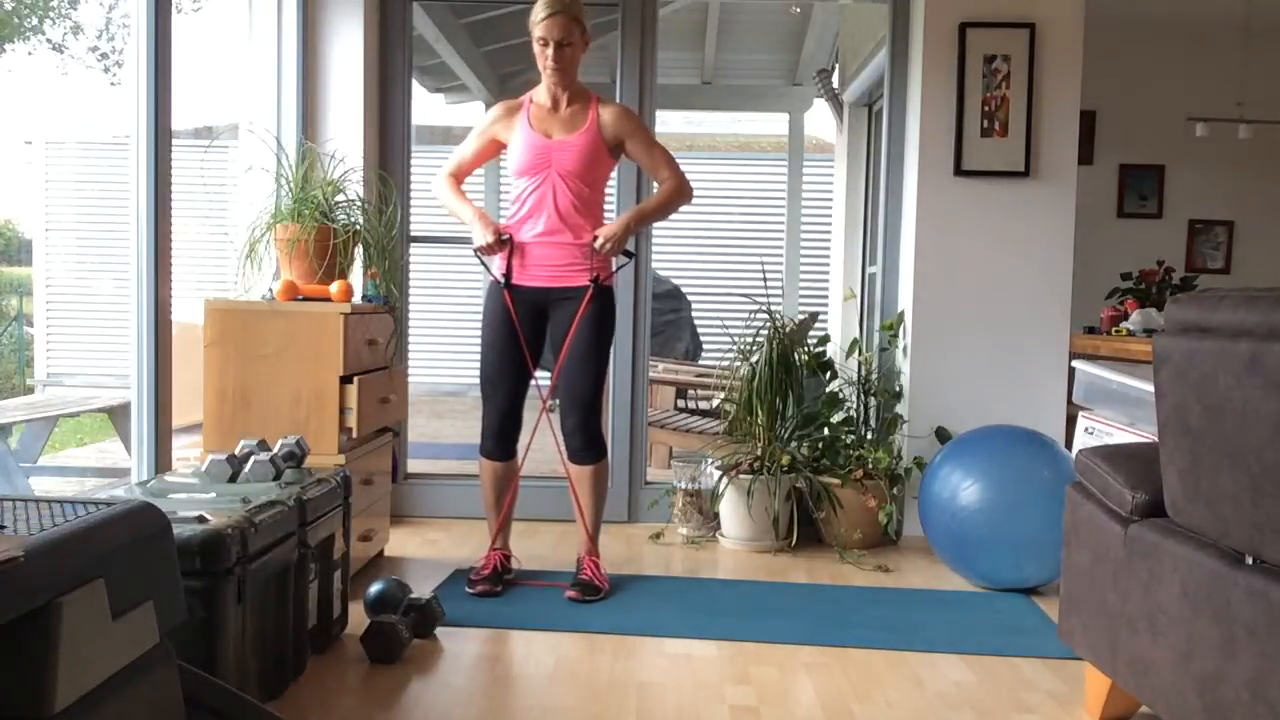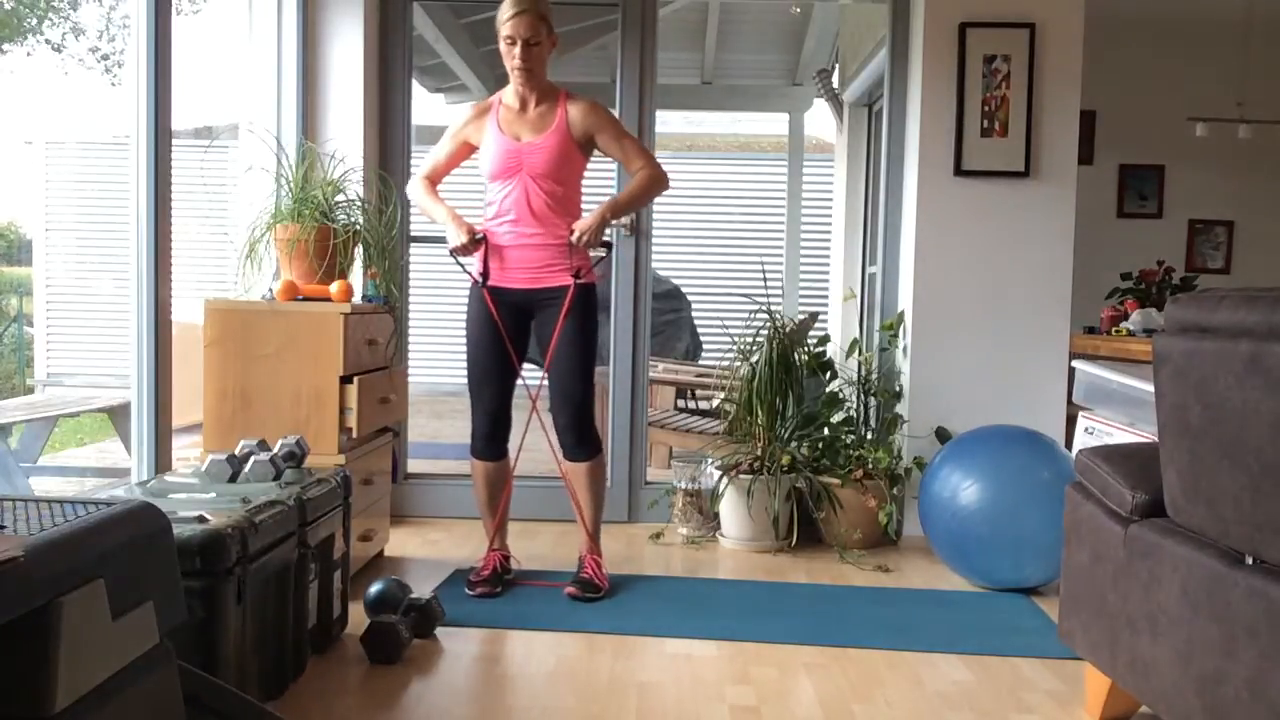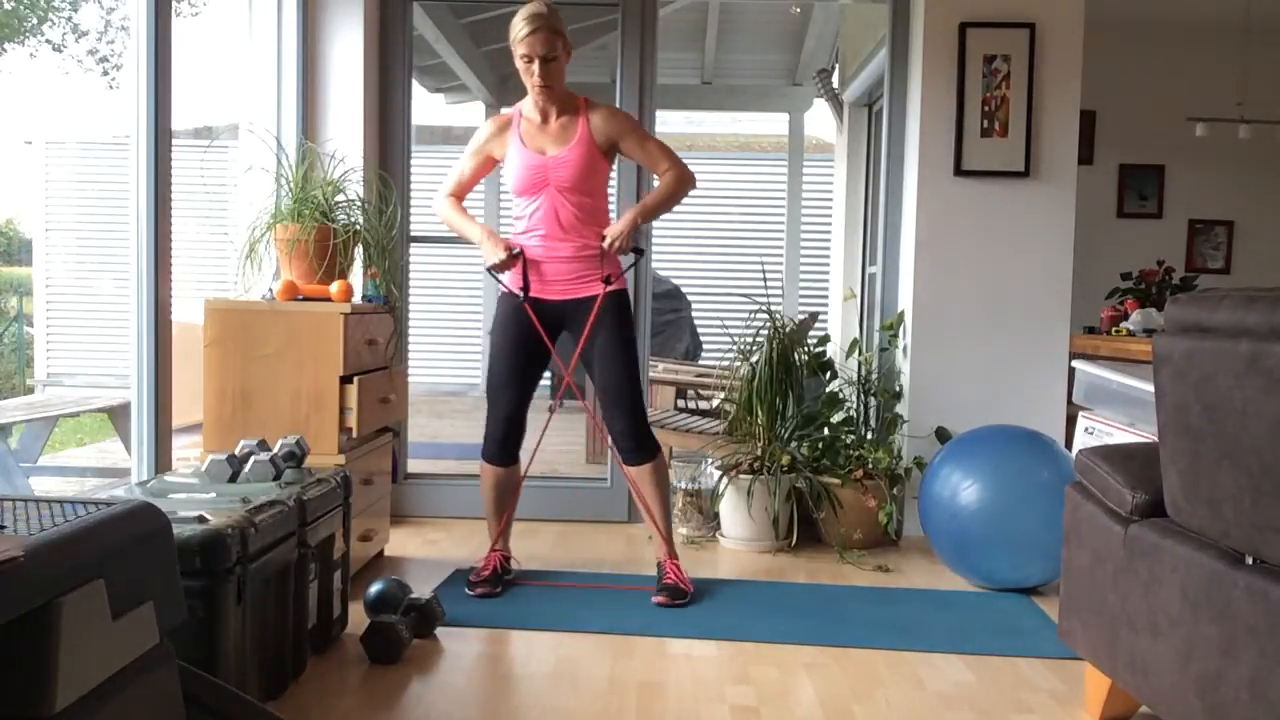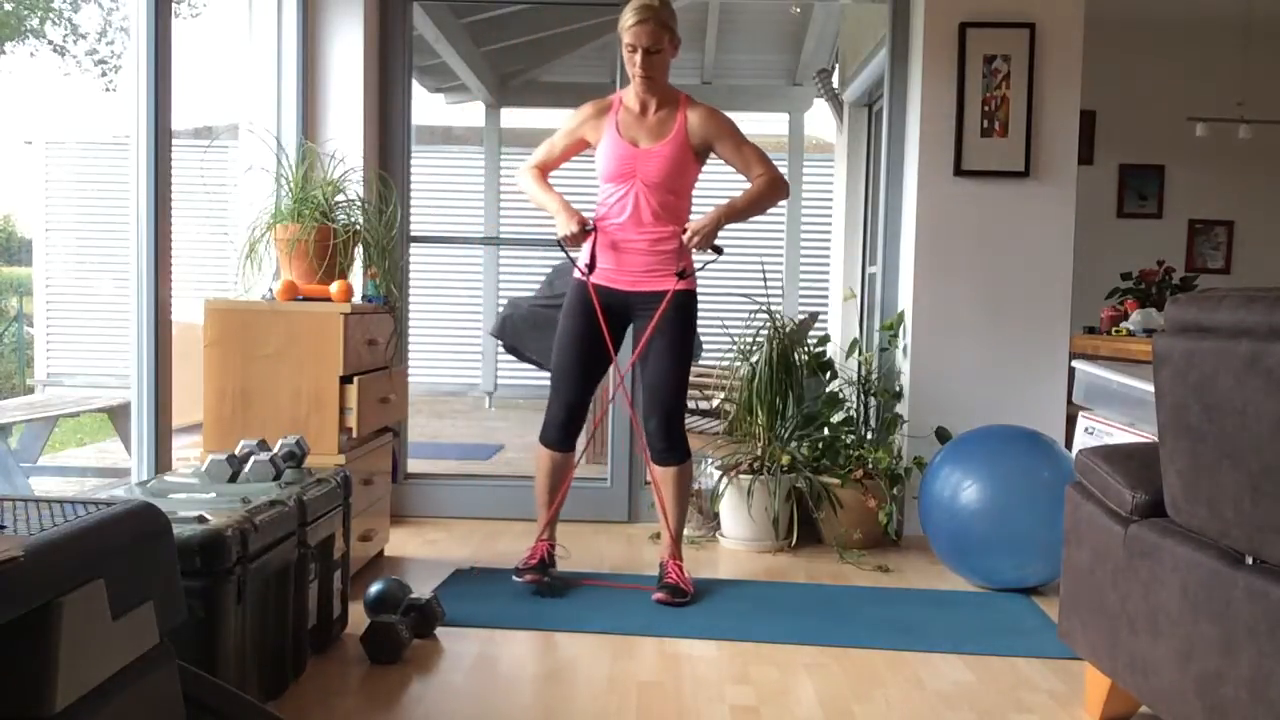
dt=0.5s
person 1, frame 1
left shoulder: (611, 118)
right shoulder: (508, 116)
left elbow: (677, 185)
right elbow: (446, 179)
left wrist: (629, 221)
right wrist: (476, 219)
left hip: (582, 286)
right hip: (515, 283)
left knee: (580, 421)
right knee: (498, 418)
left ankle: (590, 556)
right ankle: (498, 551)
person 1, frame 2
left shoulder: (580, 114)
right shoulder: (479, 118)
left elbow: (652, 175)
right elbow: (421, 181)
left wrist: (604, 212)
right wrist: (450, 220)
left hip: (565, 284)
right hip: (496, 283)
left knee: (573, 418)
right knee: (489, 421)
left ankle: (591, 553)
right ankle: (496, 551)
person 1, frame 3
left shoulder: (603, 122)
right shoulder: (500, 131)
left elbow: (679, 176)
right elbow: (445, 200)
left wrist: (635, 217)
right wrist: (484, 237)
left hip: (597, 294)
right hip: (525, 295)
left knee: (628, 424)
right knee: (502, 426)
left ankle: (667, 557)
right ankle: (497, 553)
person 1, frame 4
left shoulder: (700, 121)
right shoulder: (597, 115)
left elbow: (773, 183)
right elbow: (530, 171)
left wrist: (720, 215)
right wrist: (560, 209)
left hip: (666, 289)
right hip: (597, 282)
left knee: (662, 424)
right knee: (563, 412)
left ankle: (672, 557)
right ankle: (544, 541)
